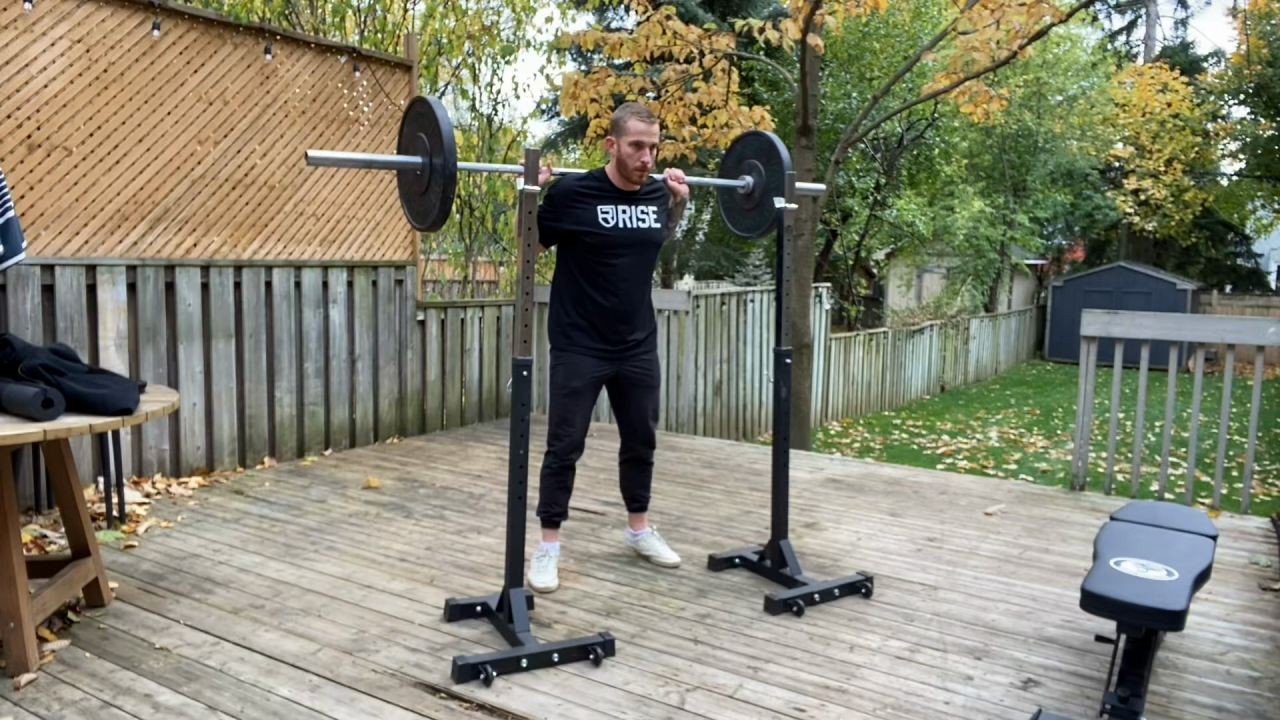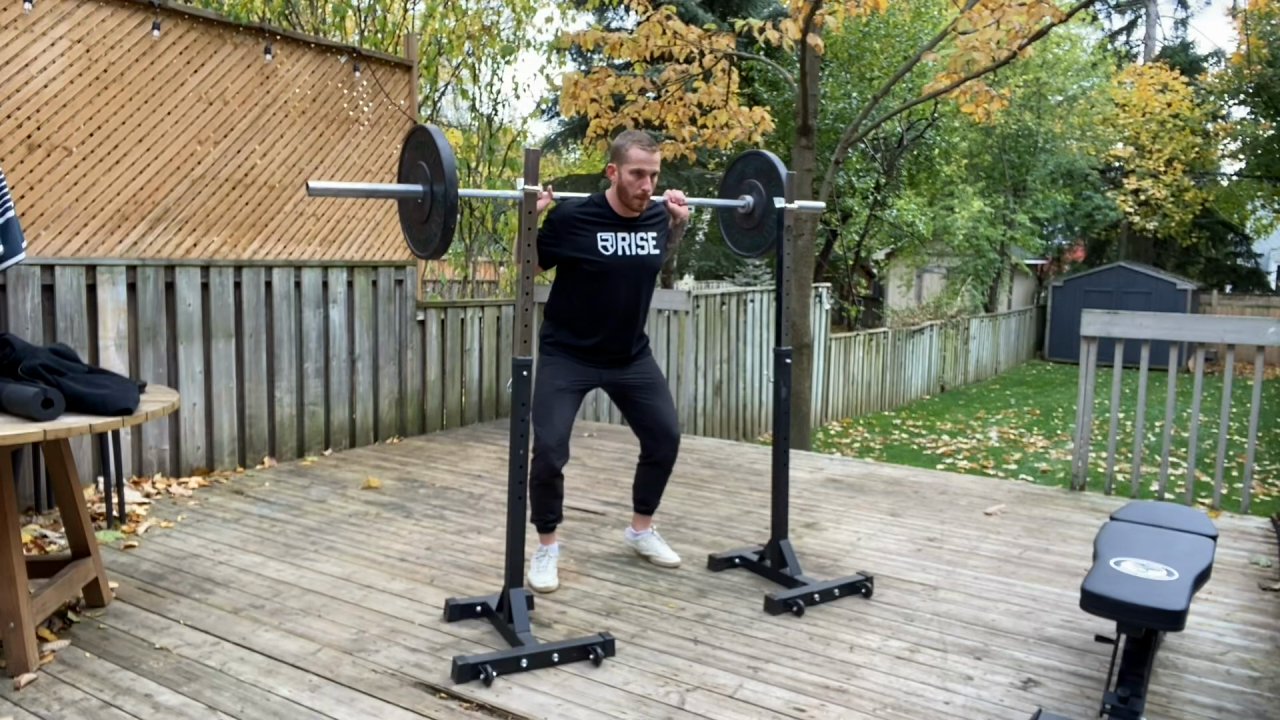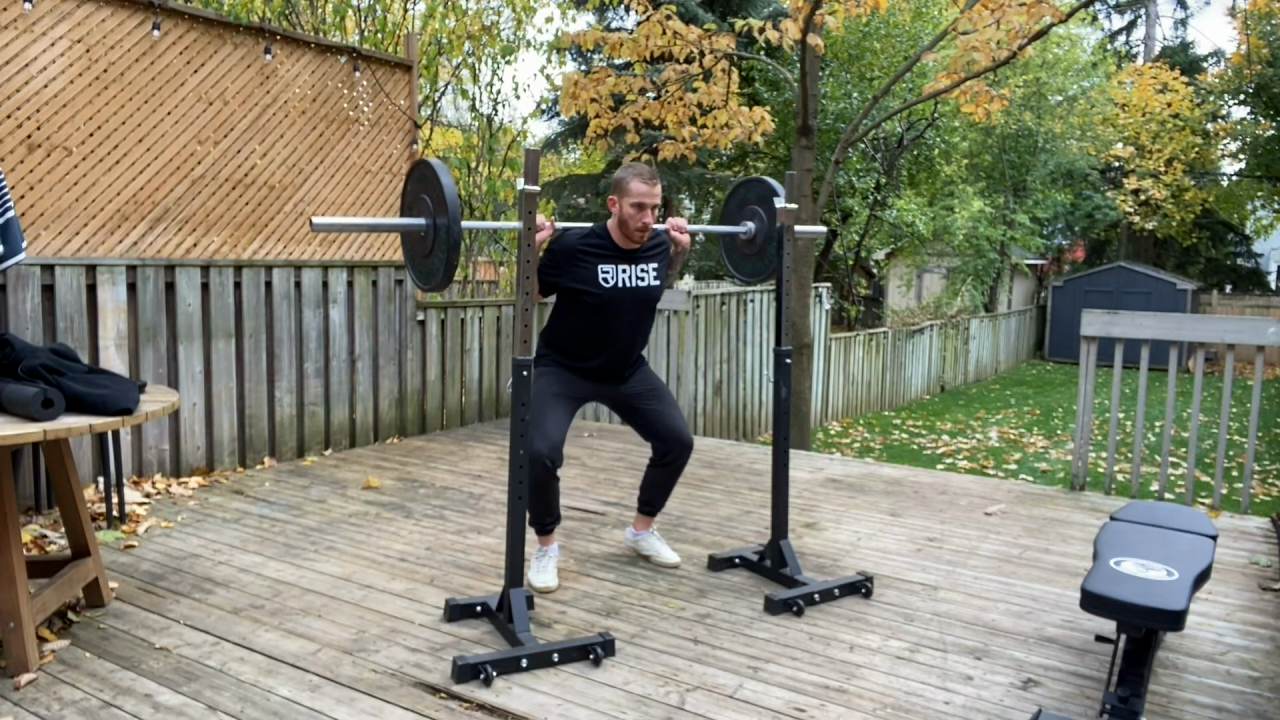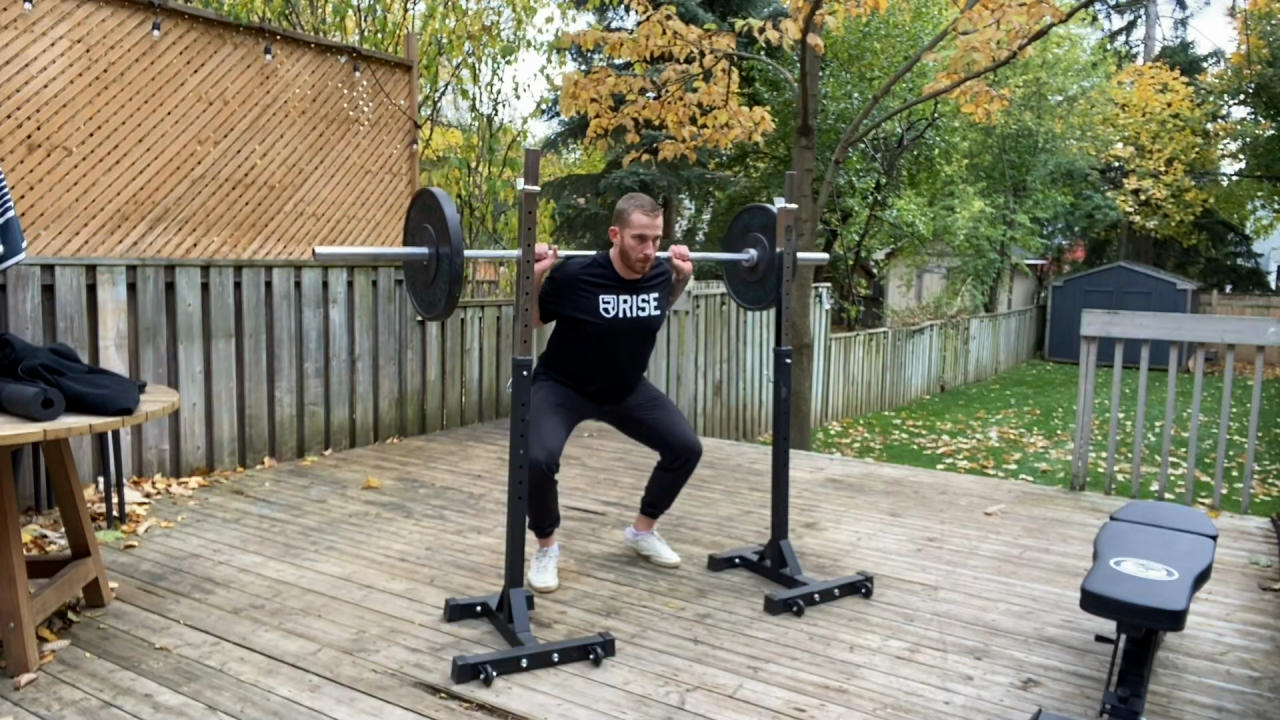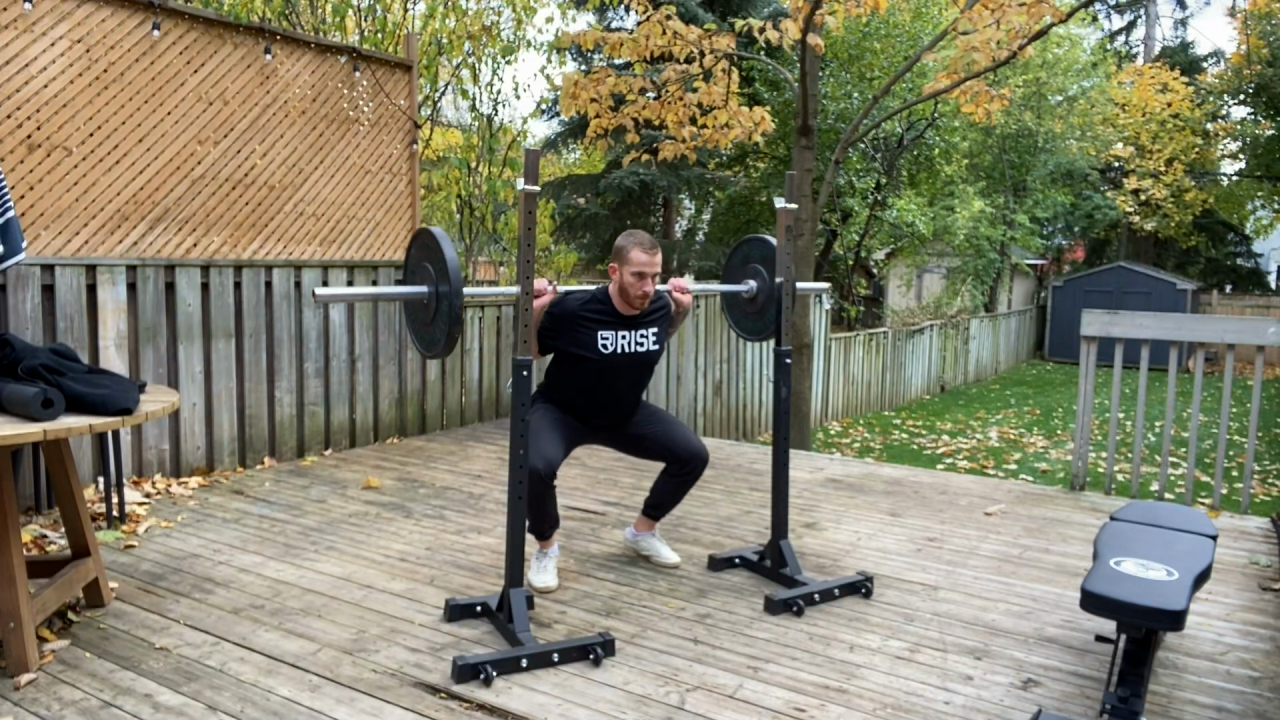
dt=0.5s
person 1, frame 1
left shoulder: (657, 194)
right shoulder: (573, 193)
left wrist: (679, 202)
left hip: (638, 344)
right hip: (579, 346)
left knee: (641, 441)
right knee: (565, 447)
left ankle: (639, 530)
right ankle: (548, 546)
person 1, frame 2
left shoulder: (657, 218)
right shoulder: (572, 217)
left wrist: (678, 223)
left hip: (631, 353)
right hip: (569, 353)
left knee: (665, 438)
right knee: (550, 451)
left ankle: (641, 530)
right ankle: (546, 547)
person 1, frame 3
left shoulder: (658, 246)
right shoulder: (574, 247)
right elbow: (529, 294)
left wrist: (680, 250)
right wrist: (532, 249)
left hip: (627, 369)
right hip: (564, 368)
left knee: (677, 441)
right knee: (542, 452)
left ankle: (642, 530)
right ankle: (546, 547)
person 1, frame 4
left shoulder: (660, 273)
right shoulder: (576, 275)
right elbow: (529, 319)
left wrist: (682, 277)
right wrist: (534, 276)
left hip: (627, 387)
right hip: (563, 385)
left knee: (686, 447)
right knee: (539, 458)
left ankle: (642, 530)
right ankle: (546, 548)
person 1, frame 5
left shoulder: (658, 308)
right shoulder: (574, 310)
right elbow: (527, 352)
left wrist: (682, 308)
right wrist: (534, 312)
left hip: (625, 412)
right hip: (561, 411)
left knee: (693, 454)
right knee: (537, 466)
left ankle: (642, 532)
right ankle: (546, 549)
